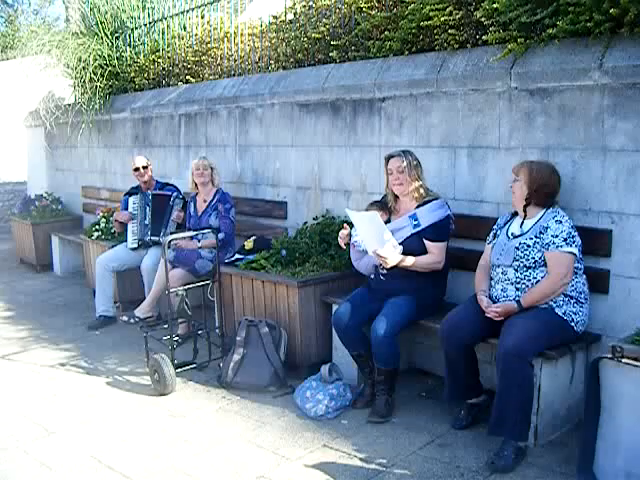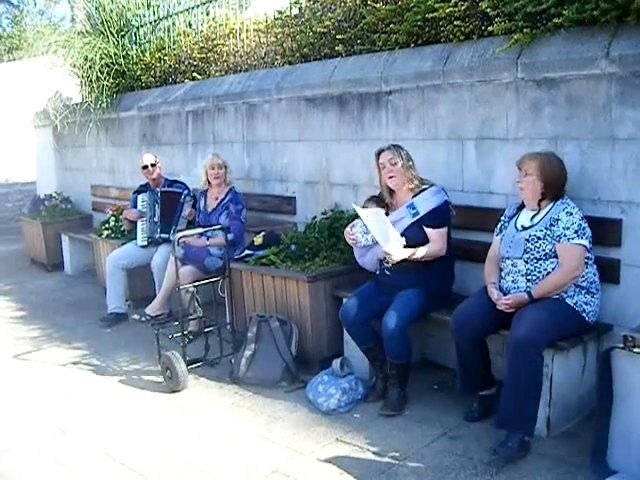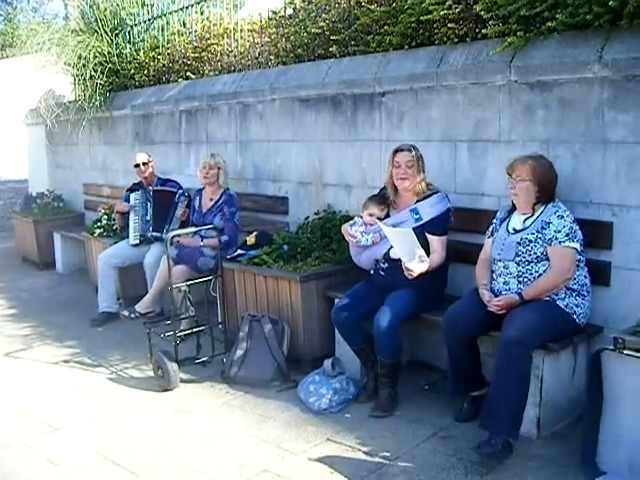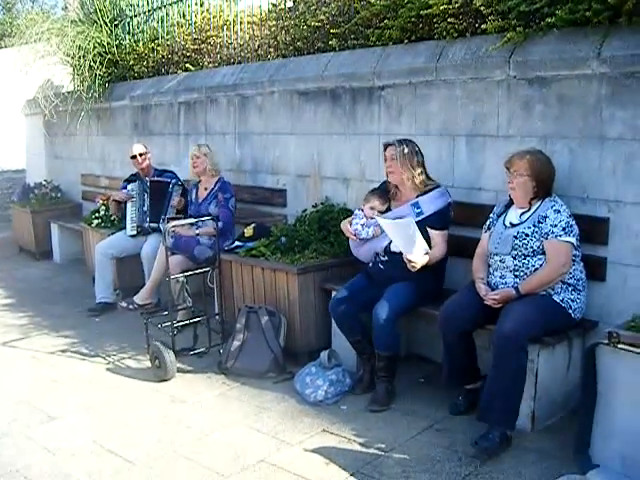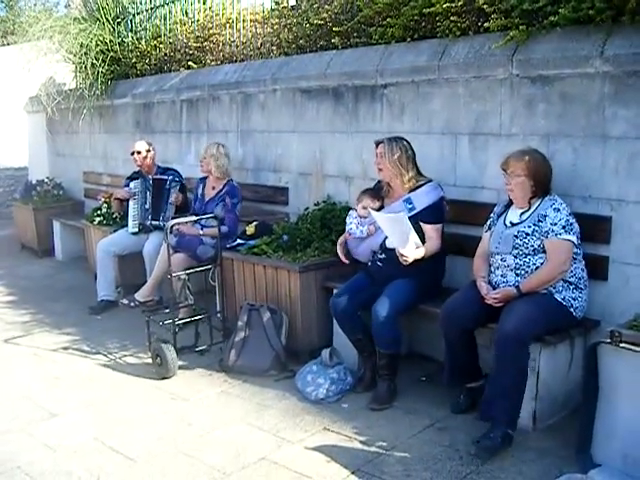
dt=1s
person 1, frame 1
left shoulder: (557, 223)
right shoulder: (505, 221)
left elbow: (560, 279)
right elbow: (485, 264)
left wrist: (516, 305)
right wrist: (483, 295)
left hip: (549, 308)
right hip: (499, 303)
left knee: (512, 348)
right knee: (452, 328)
left ankle: (515, 439)
right ankle: (474, 397)
person 1, frame 2
left shoulder: (567, 214)
right shoulder: (513, 213)
left elbow: (572, 270)
right elbow: (493, 256)
left wrist: (527, 296)
right wrist: (493, 287)
left hip: (561, 299)
right hip: (509, 295)
left knee: (523, 338)
right knee: (463, 321)
left ankle: (520, 431)
right ankle: (486, 389)
person 1, frame 3
left shoulder: (558, 218)
right shoulder: (504, 215)
left elbow: (562, 273)
right elbow: (484, 259)
left wrist: (518, 298)
right wrist: (484, 289)
left hip: (552, 301)
right hip: (500, 296)
left knee: (514, 339)
right knee: (454, 321)
left ankle: (502, 433)
right ankle: (476, 391)
person 1, frame 4
left shoulder: (554, 212)
right shoulder: (501, 209)
left elbow: (559, 266)
right elbow: (481, 253)
left wrist: (515, 291)
right wrist: (481, 282)
left hip: (548, 296)
right hip: (496, 290)
left knee: (508, 333)
right knee: (451, 314)
left ankle: (501, 426)
right ankle: (471, 384)
person 1, frame 5
left shoulder: (554, 211)
right shoulder: (501, 210)
left elbow: (559, 265)
right elbow: (482, 252)
left wrist: (516, 291)
right wrist: (482, 281)
left hip: (550, 294)
right hip: (498, 289)
left knee: (511, 332)
right knee: (453, 312)
left ankle: (502, 424)
right ankle: (473, 382)
person 2, frame 1
left shoulder: (432, 210)
right shoulder: (385, 205)
left elbow: (437, 261)
left wrist: (399, 260)
right wrist: (348, 235)
left hip: (417, 291)
right hip: (379, 285)
left knee: (381, 329)
right knee: (341, 318)
left ankle: (385, 393)
right ankle: (370, 380)
person 2, frame 2
left shoulder: (430, 198)
right shoulder: (384, 200)
left elbow: (440, 248)
left wrist: (406, 253)
right wrist: (353, 232)
left hip: (425, 282)
right hip: (387, 279)
left knee: (392, 323)
right knee: (349, 313)
left ankle: (397, 387)
right ankle: (382, 373)
person 2, frame 3
left shoulder: (433, 204)
right shoulder: (384, 197)
left elbow: (439, 252)
left wrist: (422, 267)
right wrist: (349, 228)
left hip: (418, 284)
right hip: (380, 279)
left knee: (384, 322)
right knee: (341, 314)
left ankle: (388, 388)
right ankle: (372, 373)
person 2, frame 4
left shoulder: (433, 198)
right shoulder: (385, 191)
left elbow: (440, 247)
left wrist: (424, 259)
right wrist: (348, 224)
left hip: (416, 277)
right hip: (379, 272)
left knee: (383, 313)
right knee: (339, 305)
left ankle: (385, 382)
right ankle: (369, 365)
person 2, frame 5
left shoulder: (426, 193)
right shoulder: (380, 189)
left elbow: (434, 241)
left wrist: (417, 252)
right wrist: (344, 240)
left hip: (416, 273)
right hip: (379, 269)
left knee: (382, 311)
right knee: (339, 303)
left ankle: (387, 379)
right ankle: (369, 363)
person 3, frame 1
left shoulder: (169, 190)
right shoulder: (130, 195)
left elbow: (185, 214)
right elbow: (119, 229)
left wrist: (181, 217)
right wrist: (117, 217)
left knee: (148, 265)
right knee: (102, 262)
right ankle: (105, 313)
person 3, frame 2
left shoulder: (178, 187)
right shoulder: (139, 193)
right elbow: (129, 227)
right wrist: (126, 215)
left knee: (158, 262)
right knee: (113, 260)
right ankle: (117, 310)
person 3, frame 3
left shoulder: (170, 186)
right shoulder: (133, 191)
left elbow: (187, 209)
right elbow: (121, 223)
left wrist: (185, 214)
right wrist: (118, 209)
left hip: (163, 240)
left knee: (151, 261)
right knee: (105, 259)
right ankle: (108, 309)
person 3, frame 4
left shoulder: (168, 177)
right shoulder: (130, 182)
right elbow: (116, 212)
right wrist: (114, 198)
left hip: (160, 230)
left knee: (148, 252)
right knee: (102, 249)
right ankle: (106, 299)
person 3, frame 5
left shoulder: (170, 175)
right shoulder: (133, 179)
left elbow: (185, 203)
right elbow: (118, 209)
left wrist: (179, 200)
right wrist: (116, 195)
left hip: (163, 228)
left knee: (150, 250)
right knee: (104, 246)
right ankle: (108, 297)
person 4, frame 1
left shoulder: (222, 198)
right shoulder: (192, 201)
left elbow: (226, 236)
right elbow: (189, 231)
left wrist: (196, 244)
right wrist: (184, 242)
left hip: (217, 255)
right hip: (196, 253)
left knee: (169, 256)
right knee: (175, 275)
left ankle: (148, 307)
right ankle: (183, 326)
person 4, frame 2
left shoulder: (235, 198)
right shoulder: (202, 195)
left elbow: (236, 237)
right elbow: (198, 227)
left wrist: (204, 242)
right wrist: (191, 239)
left hip: (225, 253)
right hip: (205, 249)
left knee: (178, 254)
right knee: (184, 272)
left ankle: (159, 305)
right ankle: (194, 323)
person 4, frame 3
left shoulder: (228, 198)
right shoulder: (197, 195)
left elbow: (229, 239)
right elbow: (193, 227)
left wrist: (199, 243)
right wrist: (185, 237)
left hip: (218, 254)
right hip: (197, 250)
left knee: (171, 255)
right knee: (177, 271)
left ankle: (149, 303)
person 4, frame 4
left shoulder: (223, 186)
right shoulder: (194, 188)
left elbow: (225, 224)
right elbow: (190, 219)
left wrist: (194, 231)
right wrist: (183, 228)
left hip: (216, 243)
right hip: (196, 240)
left knee: (168, 243)
right knee: (174, 261)
left ankle: (147, 294)
person 4, frame 5
left shoulder: (230, 189)
right shoulder: (201, 183)
left elbow: (230, 229)
left wrist: (198, 231)
right wrist: (187, 226)
left hip: (217, 242)
right hip: (197, 237)
left knee: (171, 242)
right knee: (177, 259)
left ankle: (148, 291)
